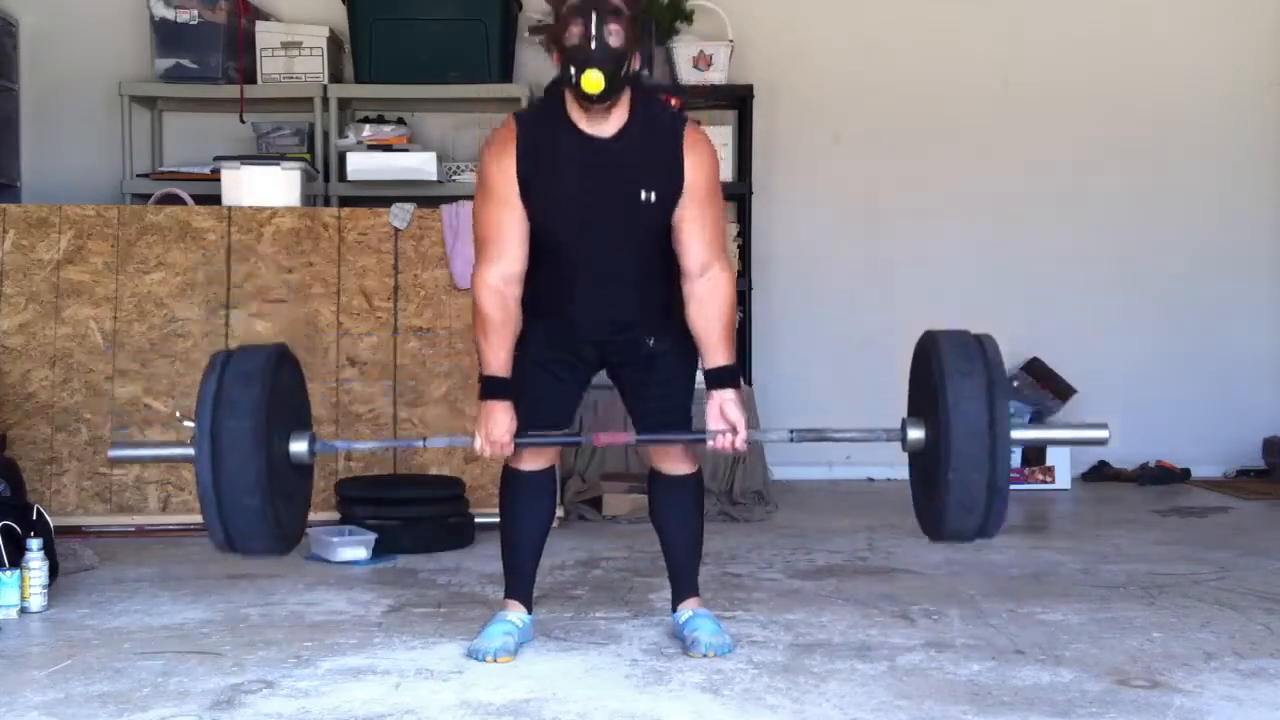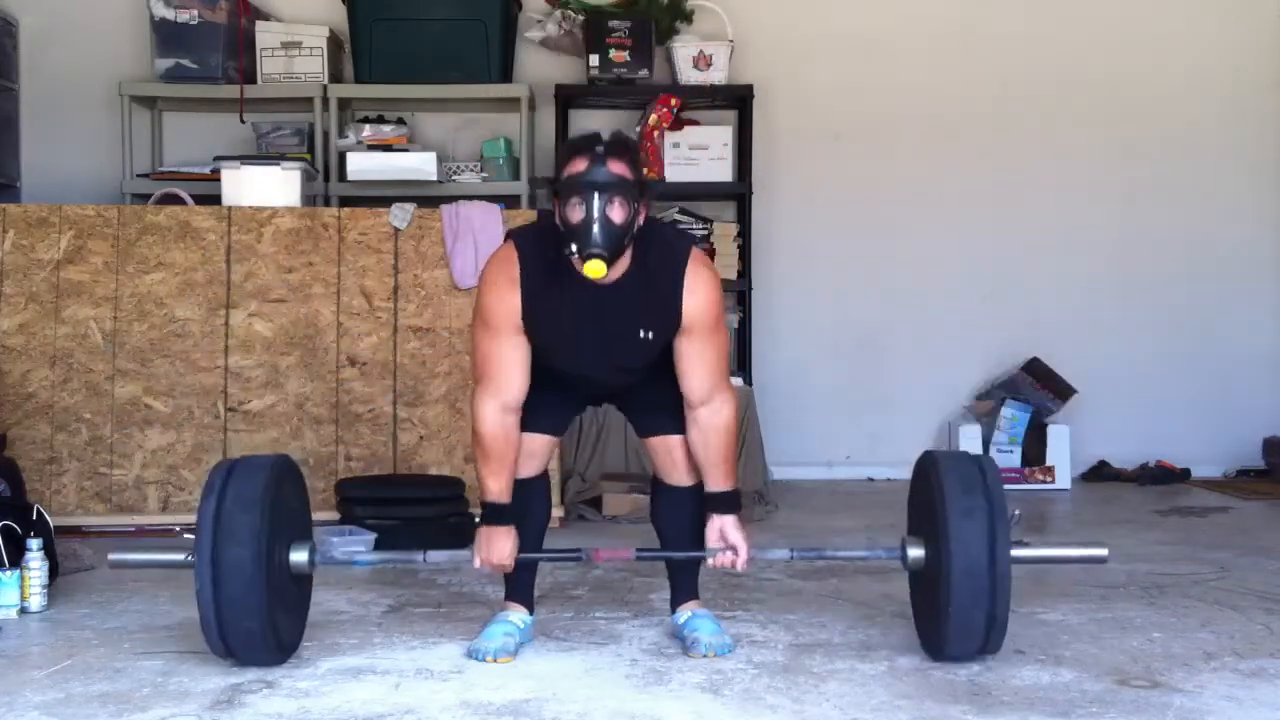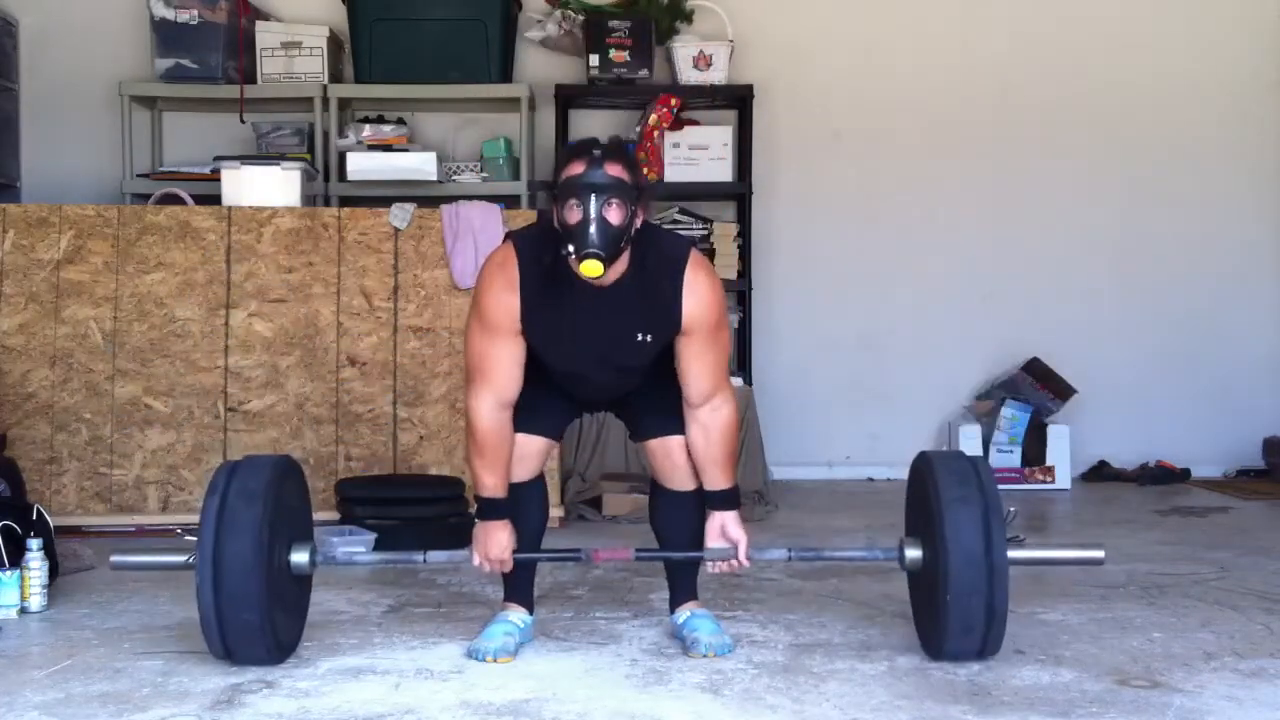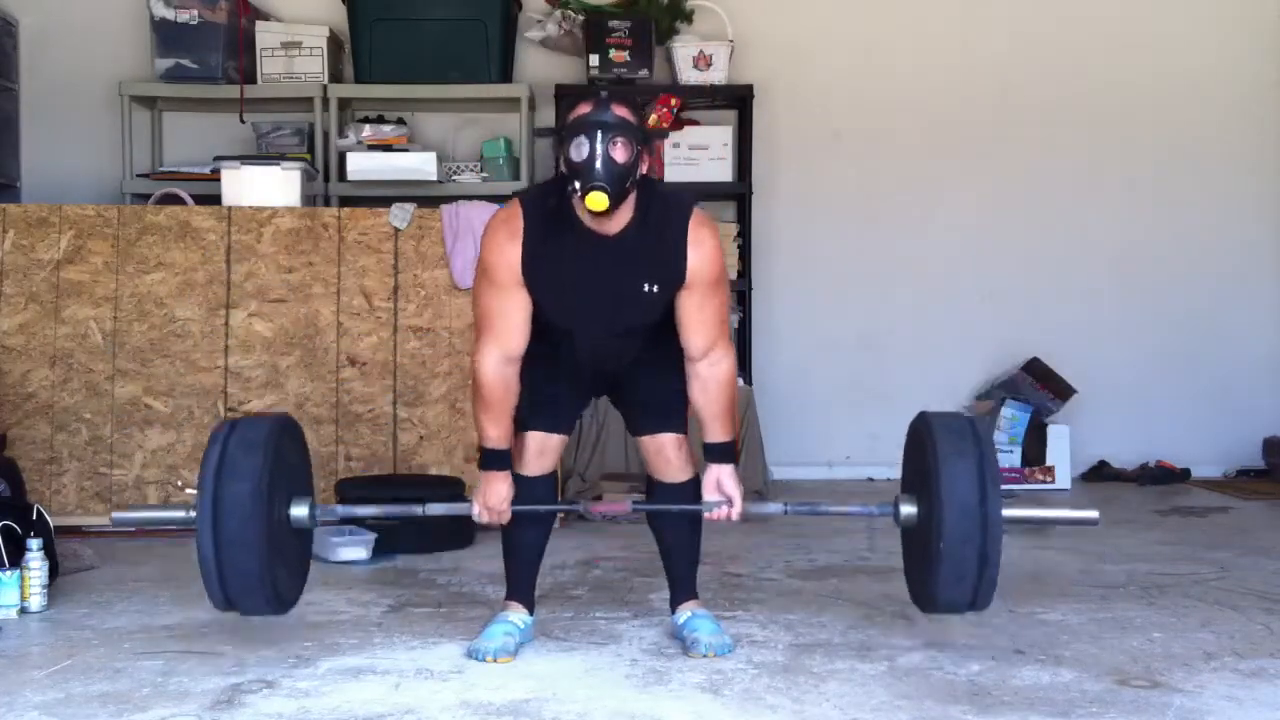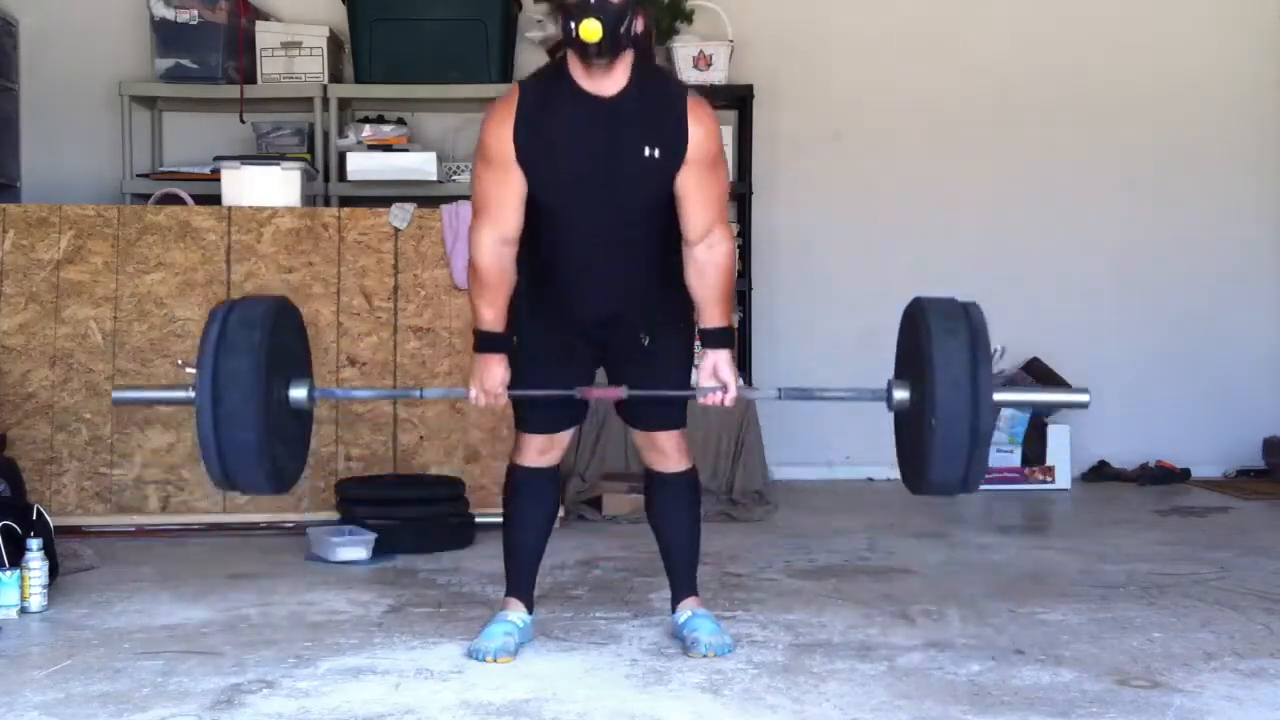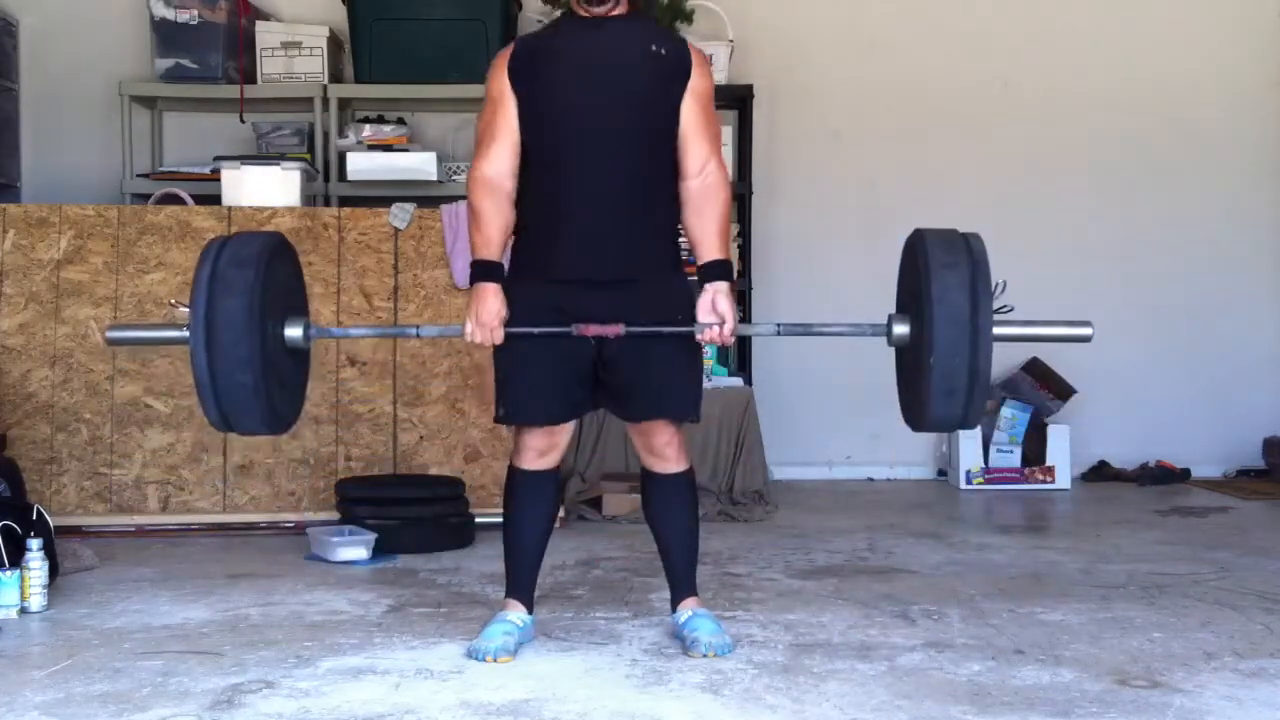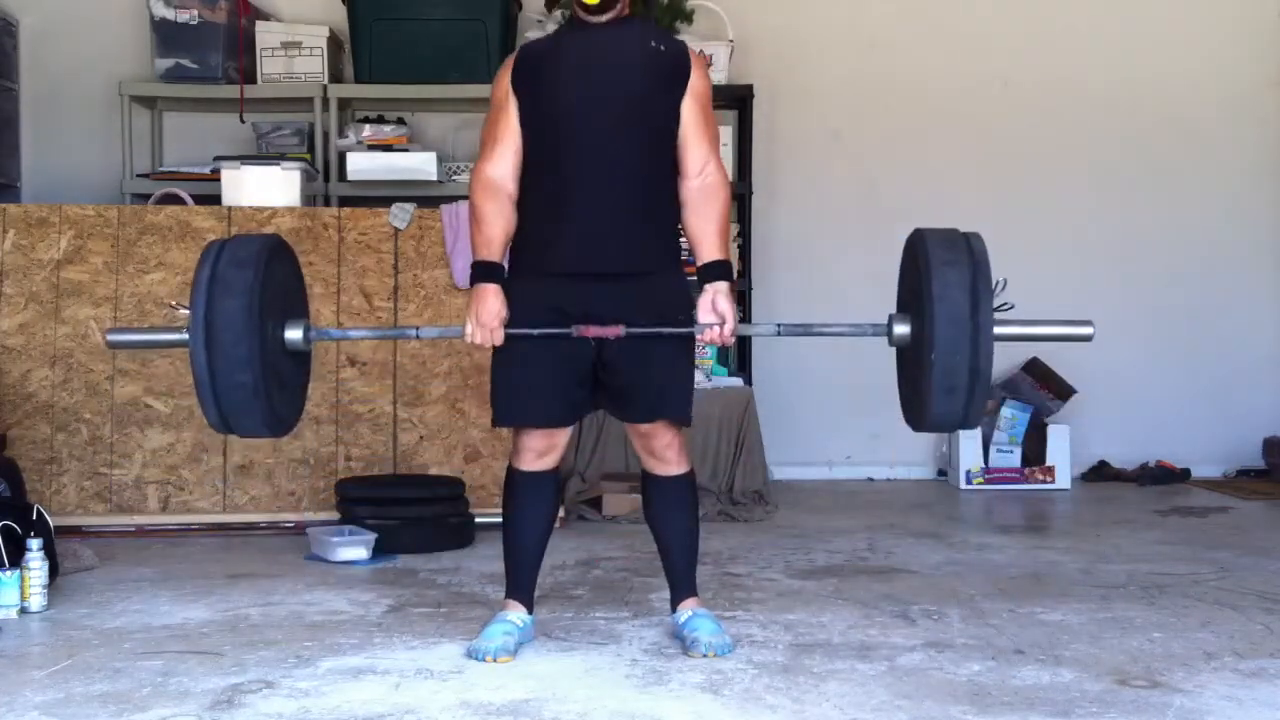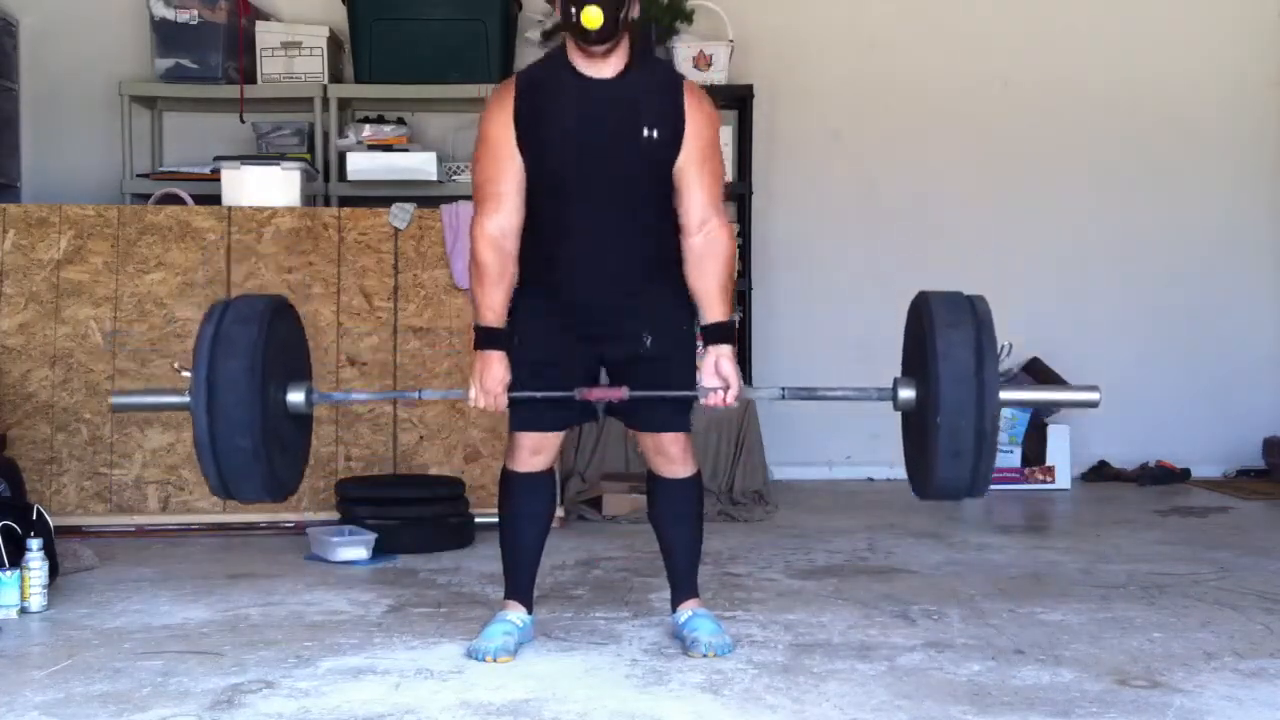
dt=0.3s
person 1, frame 1
left shoulder: (682, 145)
right shoulder: (513, 144)
left elbow: (706, 272)
right elbow: (500, 278)
left wrist: (723, 383)
right wrist: (495, 393)
left hip: (651, 322)
right hip: (549, 322)
left knee: (673, 452)
right knee: (531, 454)
left ankle: (688, 606)
right ankle: (516, 609)
person 1, frame 2
left shoulder: (687, 272)
right shoulder: (513, 269)
left elbow: (708, 400)
right elbow: (499, 402)
left wrist: (723, 507)
right wrist: (496, 517)
left hip: (649, 370)
right hip: (552, 371)
left knee: (678, 459)
right knee: (524, 457)
left ankle: (688, 606)
right ankle: (517, 609)
person 1, frame 3
left shoulder: (688, 277)
right shoulder: (509, 272)
left elbow: (707, 401)
right elbow: (491, 401)
left wrist: (722, 505)
right wrist: (492, 513)
left hip: (648, 374)
right hip: (548, 375)
left knee: (677, 458)
right knee: (518, 458)
left ankle: (687, 606)
right ankle: (516, 609)
person 1, frame 4
left shoulder: (690, 234)
right shoulder: (515, 231)
left elbow: (708, 355)
right elbow: (499, 355)
left wrist: (720, 459)
right wrist: (493, 464)
left hip: (649, 351)
right hip: (552, 351)
left knee: (670, 454)
right knee: (531, 454)
left ankle: (687, 606)
right ankle: (517, 609)
person 1, frame 5
left shoulder: (685, 116)
right shoulder: (516, 114)
left elbow: (708, 237)
right elbow: (495, 239)
left wrist: (717, 342)
right wrist: (489, 348)
left hip: (651, 313)
right hip: (548, 316)
left knee: (666, 447)
right knee: (536, 449)
left ankle: (688, 604)
right ankle: (516, 607)
person 1, frame 6
left shoulder: (676, 55)
right shoulder: (522, 58)
left elbow: (702, 171)
right elbow: (494, 172)
left wrist: (716, 277)
right wrist: (486, 278)
left hip: (650, 289)
right hip: (543, 290)
left knee: (663, 444)
right knee: (536, 446)
left ankle: (687, 604)
right ankle: (517, 608)
person 1, frame 7
left shoulder: (674, 58)
right shoulder: (525, 65)
left elbow: (700, 173)
right elbow: (497, 177)
left wrist: (716, 277)
right wrist: (487, 280)
left hip: (649, 288)
right hip: (542, 290)
left knee: (662, 443)
right knee: (536, 447)
left ankle: (688, 604)
right ankle: (517, 608)
person 1, frame 8
left shoulder: (679, 101)
right shoulder: (516, 102)
left elbow: (704, 226)
right elbow: (496, 229)
left wrist: (719, 336)
right wrist: (490, 345)
left hip: (651, 304)
right hip: (547, 308)
left knee: (670, 447)
right knee: (529, 449)
left ankle: (688, 605)
right ankle: (516, 608)
